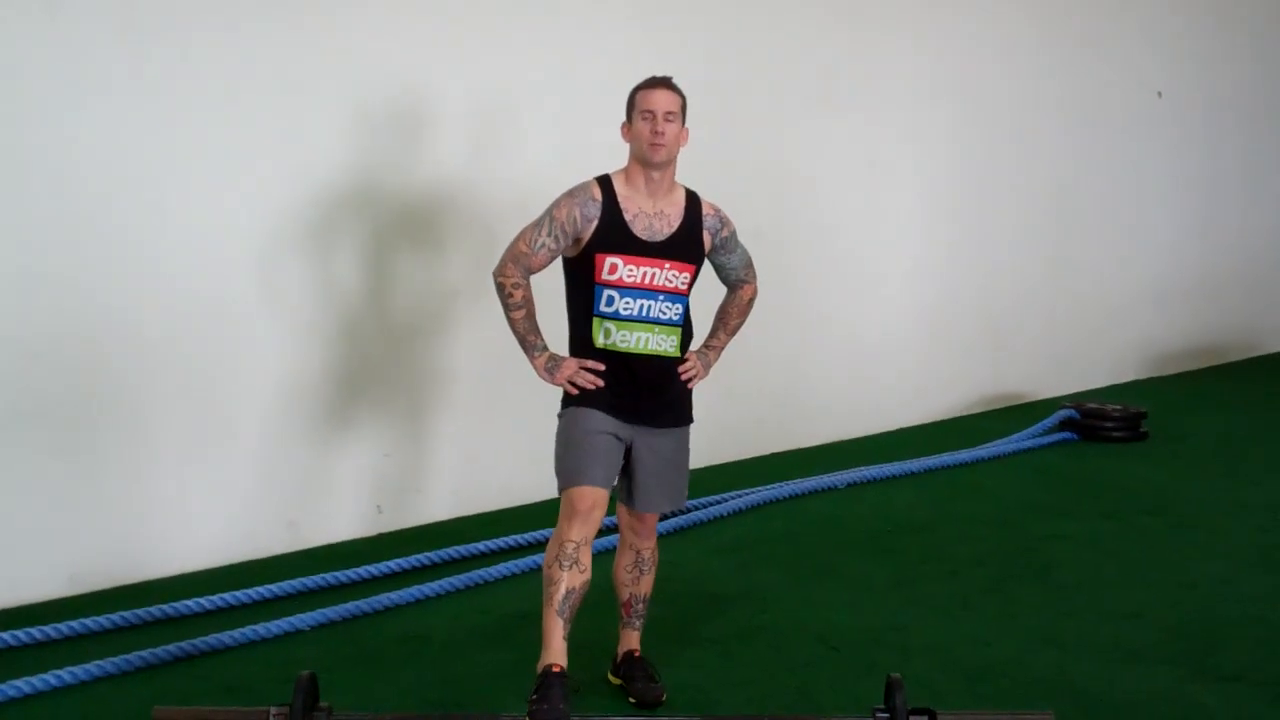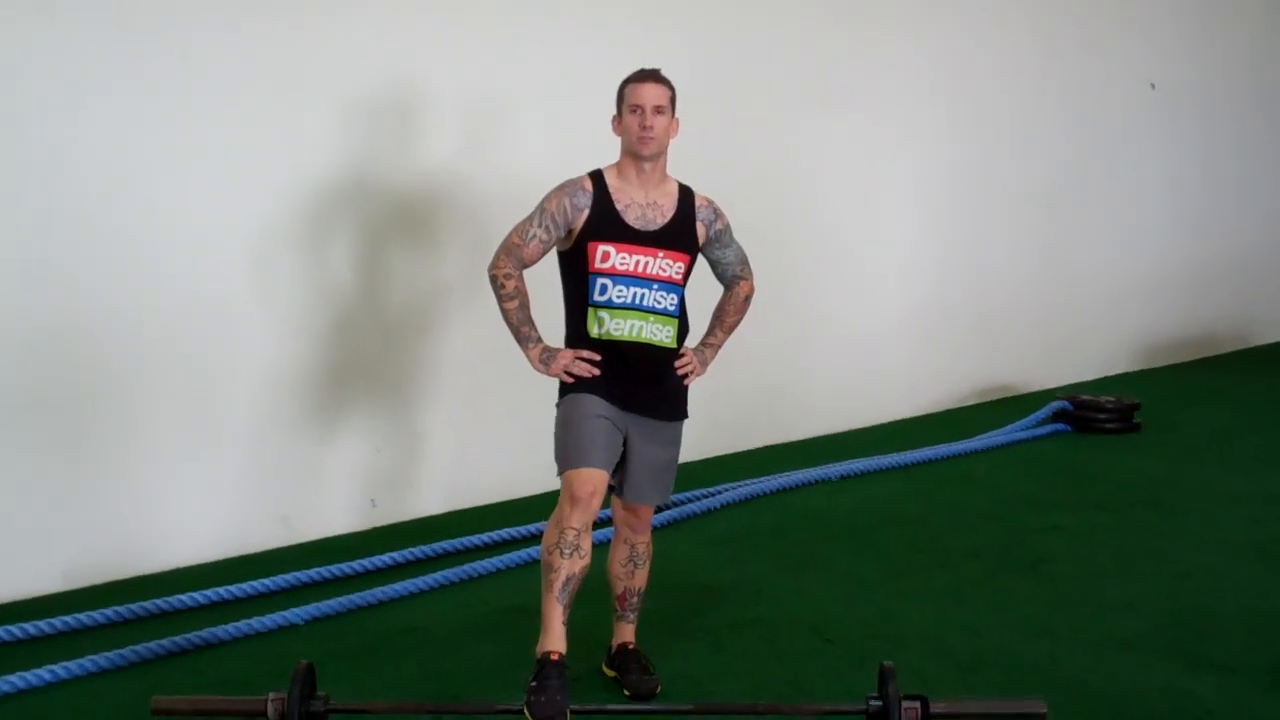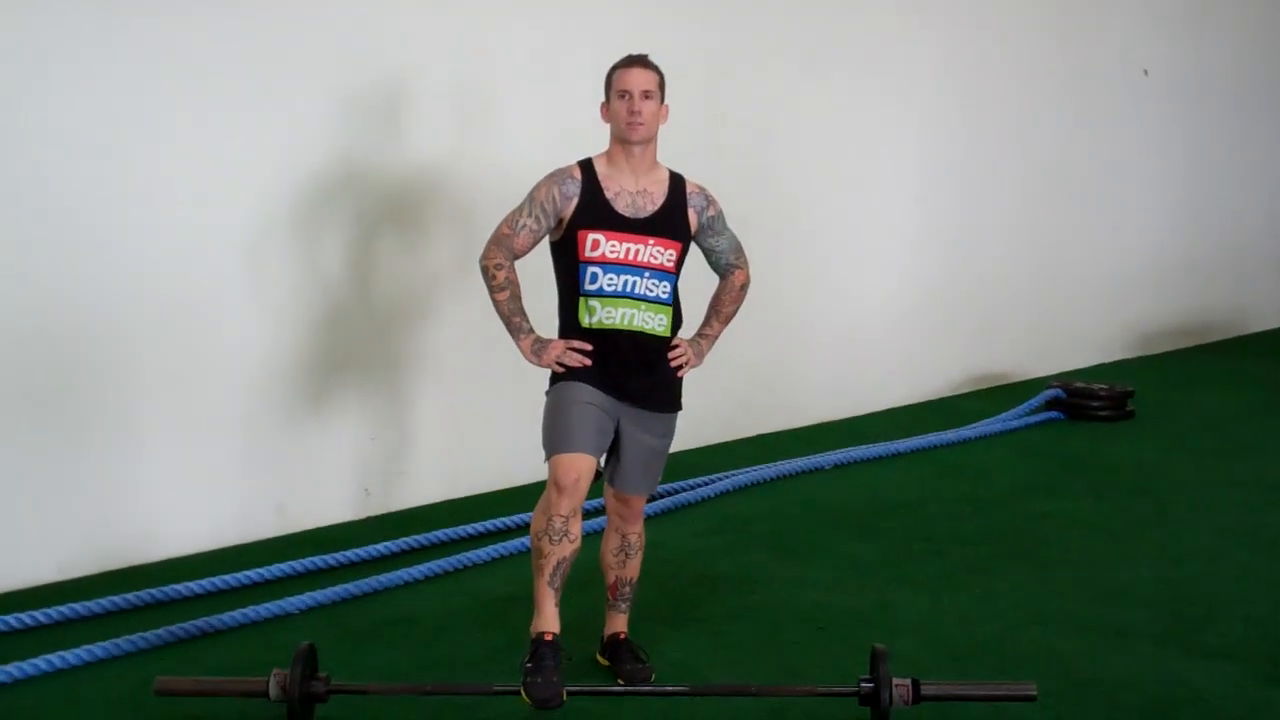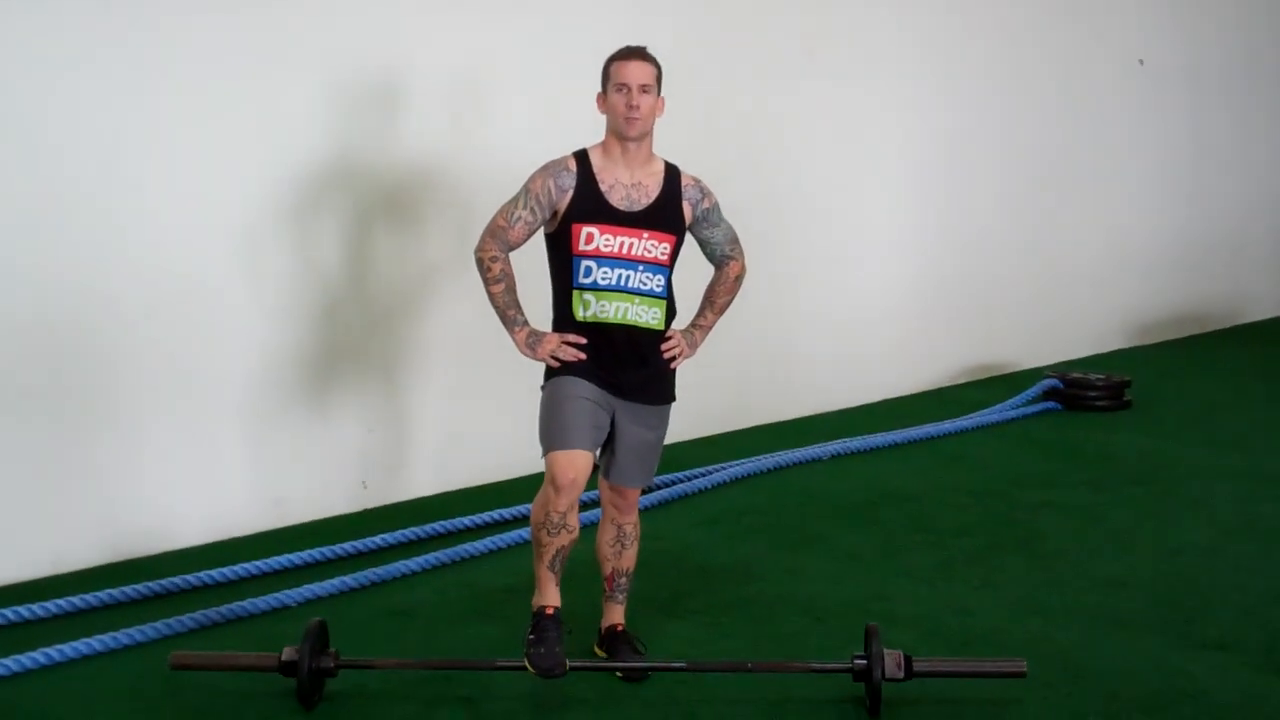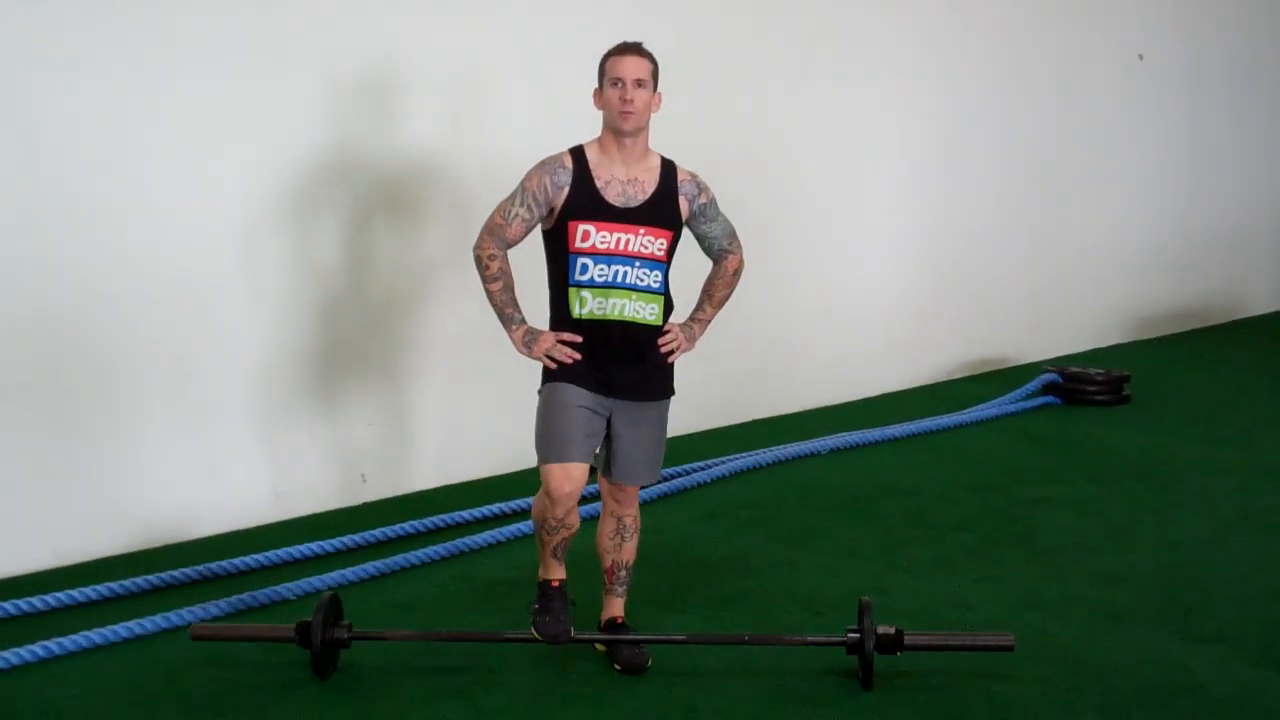
dt=0.3s
person 1, frame 1
left shoulder: (707, 219)
right shoulder: (586, 204)
left elbow: (745, 285)
right elbow: (509, 270)
left wrist: (709, 353)
right wrist: (542, 359)
left hip: (665, 403)
right hip: (596, 396)
left knee: (642, 525)
right knee: (581, 514)
left ankle: (629, 653)
person 1, frame 2
left shoulder: (701, 212)
right shoulder: (578, 197)
left elbow: (741, 282)
right elbow: (504, 264)
left wrist: (707, 350)
right wrist: (537, 350)
left hip: (661, 394)
right hip: (592, 384)
left knee: (636, 517)
right knee: (581, 495)
left ankle: (624, 645)
right ankle: (550, 655)
person 1, frame 3
left shoulder: (692, 199)
right shoulder: (568, 186)
left elbow: (736, 271)
right elbow: (496, 255)
left wrist: (703, 341)
right wrist: (528, 340)
left hip: (654, 383)
right hip: (584, 373)
left knee: (628, 508)
right knee: (568, 483)
left ankle: (616, 634)
right ankle: (545, 635)
person 1, frame 4
left shoulder: (688, 192)
right shoulder: (562, 178)
left elbow: (732, 262)
right elbow: (491, 247)
left wrist: (697, 333)
right wrist: (523, 333)
left hip: (647, 376)
right hip: (578, 366)
left knee: (623, 499)
right knee: (565, 479)
left ankle: (614, 626)
right ankle: (546, 607)
person 1, frame 5
left shoulder: (684, 187)
right shoulder: (558, 174)
left elbow: (730, 256)
right elbow: (489, 245)
left wrist: (695, 327)
right wrist: (519, 331)
left hip: (646, 373)
right hip: (575, 368)
left knee: (623, 495)
right knee: (562, 488)
left ankle: (614, 619)
right ankle: (551, 580)
